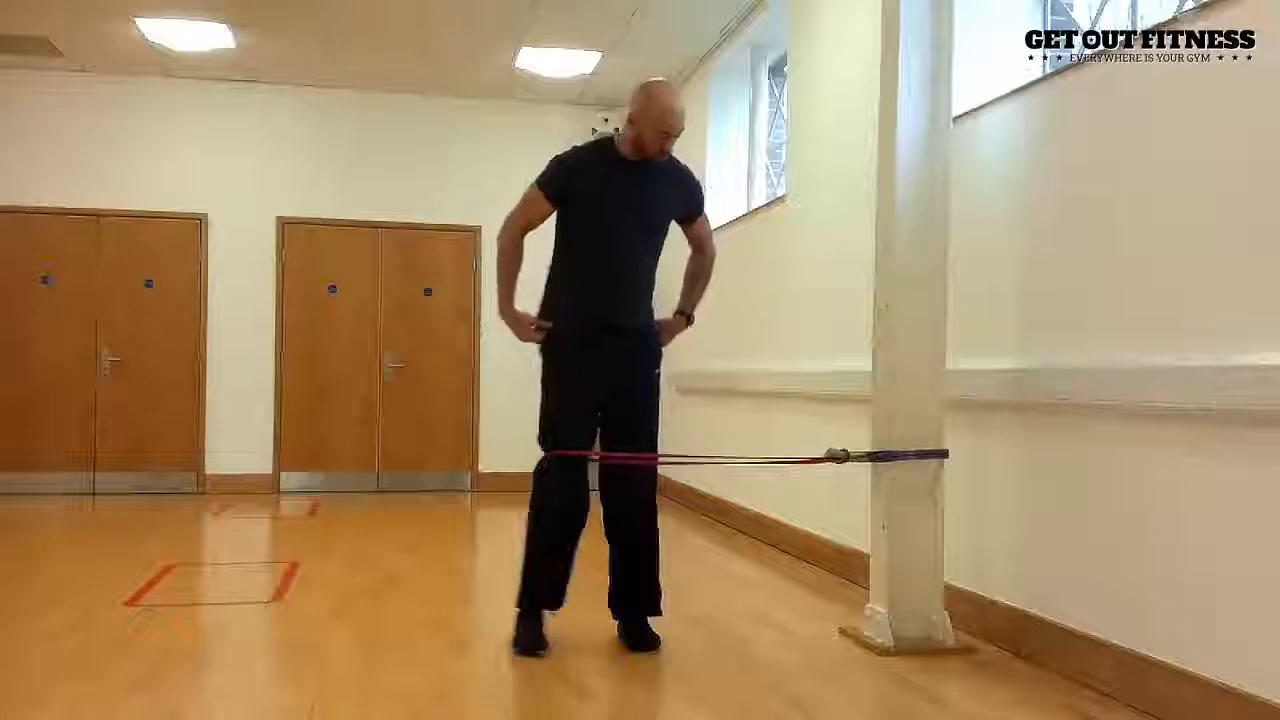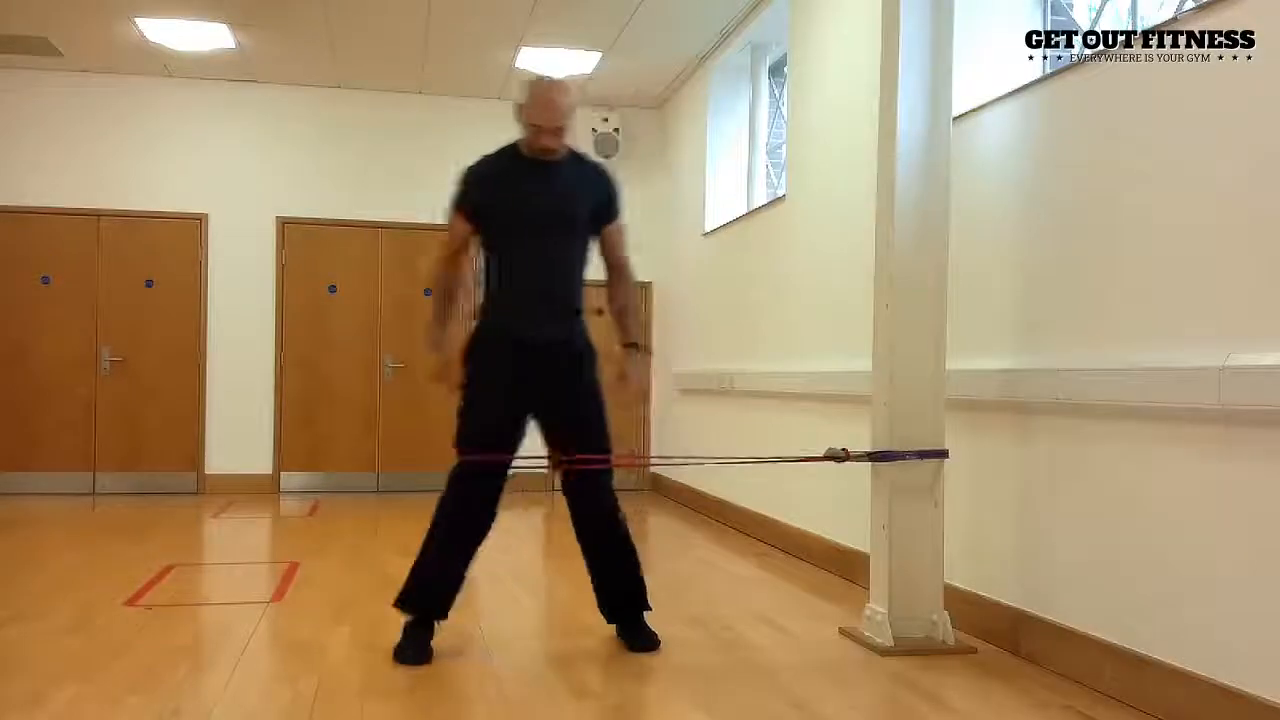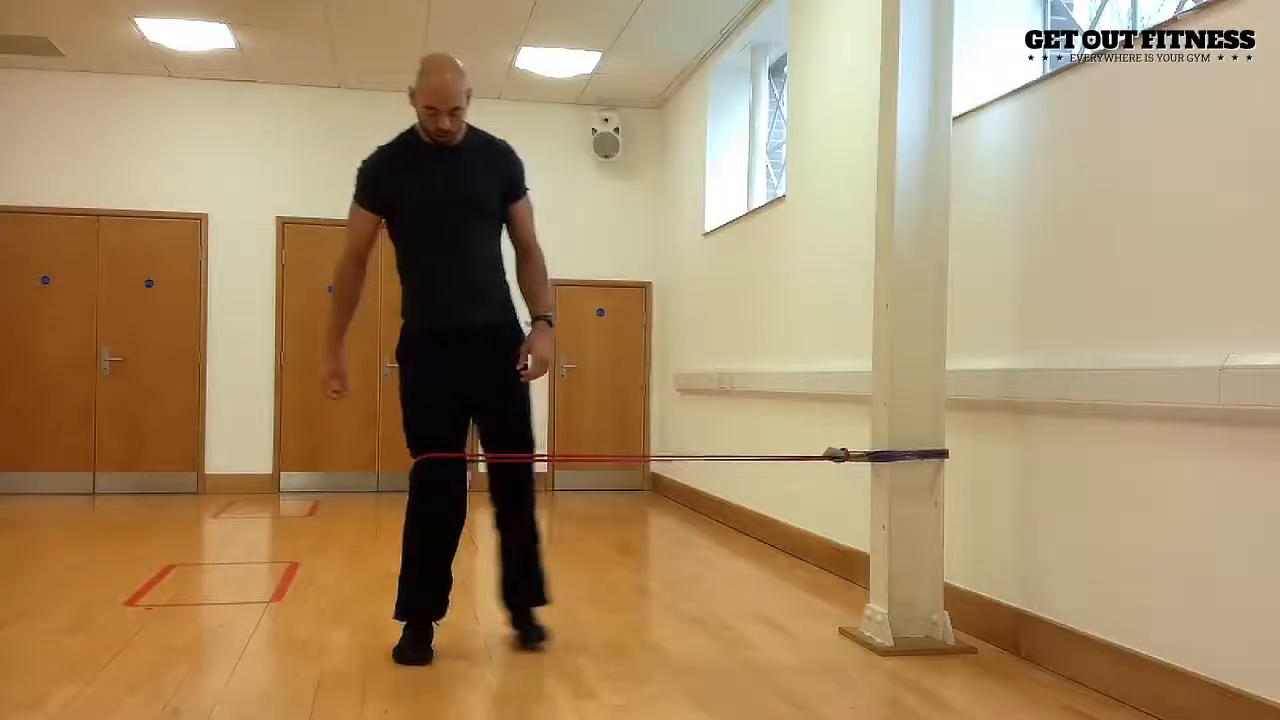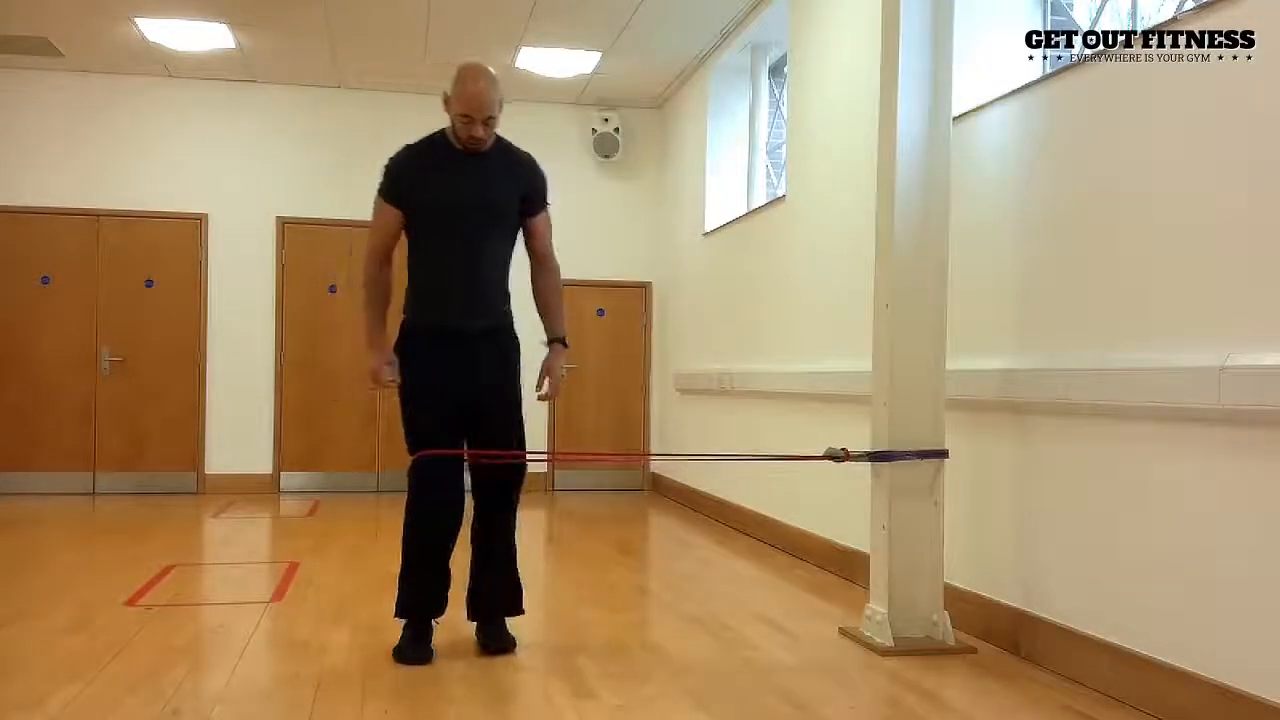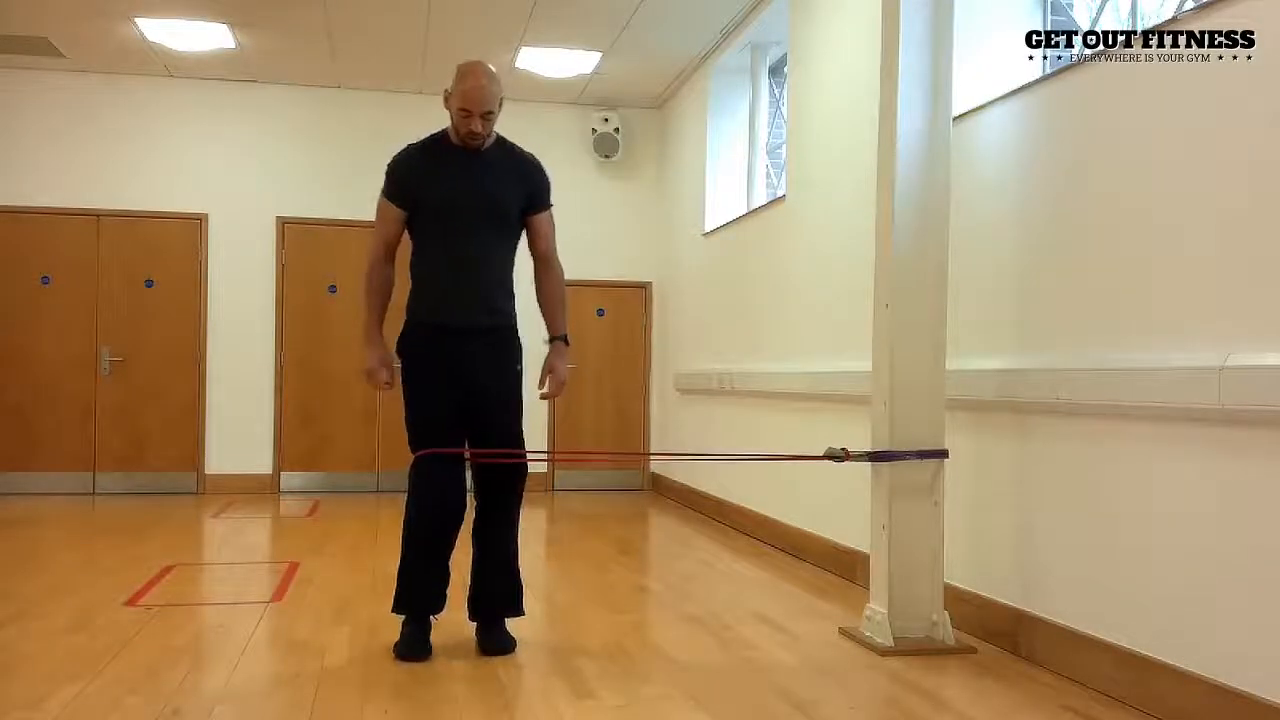
dt=0.5s
person 1, frame 1
left shoulder: (680, 183)
right shoulder: (575, 168)
left elbow: (703, 252)
right elbow: (512, 230)
left wrist: (682, 316)
right wrist: (509, 307)
left hip: (636, 346)
right hip: (571, 341)
left knee: (633, 481)
right knee: (561, 473)
left ankle: (634, 611)
right ankle: (533, 609)
person 1, frame 2
left shoulder: (594, 181)
right shoulder: (486, 177)
left elbow: (618, 270)
right elbow: (451, 260)
left wrist: (632, 345)
right wrist: (438, 340)
left hip: (567, 352)
right hip: (497, 350)
left knee: (592, 486)
right knee: (474, 481)
left ankle: (627, 612)
right ankle: (421, 616)
person 1, frame 3
left shoulder: (500, 159)
right shoulder: (384, 168)
left elbow: (527, 248)
right elbow: (353, 260)
left wrist: (542, 323)
right wrist: (333, 347)
left hip: (497, 338)
right hip: (426, 344)
left knee: (512, 474)
right knee: (435, 482)
left ankle: (523, 602)
right ankle: (419, 618)
person 1, frame 4
left shoulder: (522, 171)
right shoulder: (410, 166)
left elbow: (543, 261)
right elbow: (378, 257)
left wrist: (557, 343)
right wrist: (377, 341)
left hip: (495, 344)
right hip: (425, 344)
left knee: (501, 478)
right knee: (433, 481)
left ankle: (492, 612)
right ankle: (418, 617)
person 1, frame 5
left shoulder: (524, 171)
right shoulder: (412, 165)
left elbow: (546, 262)
right elbow: (382, 257)
left wrist: (559, 343)
right wrist: (374, 340)
left hip: (497, 343)
right hip: (428, 343)
left knee: (503, 479)
right knee: (436, 481)
left ankle: (493, 613)
right ankle: (417, 614)
